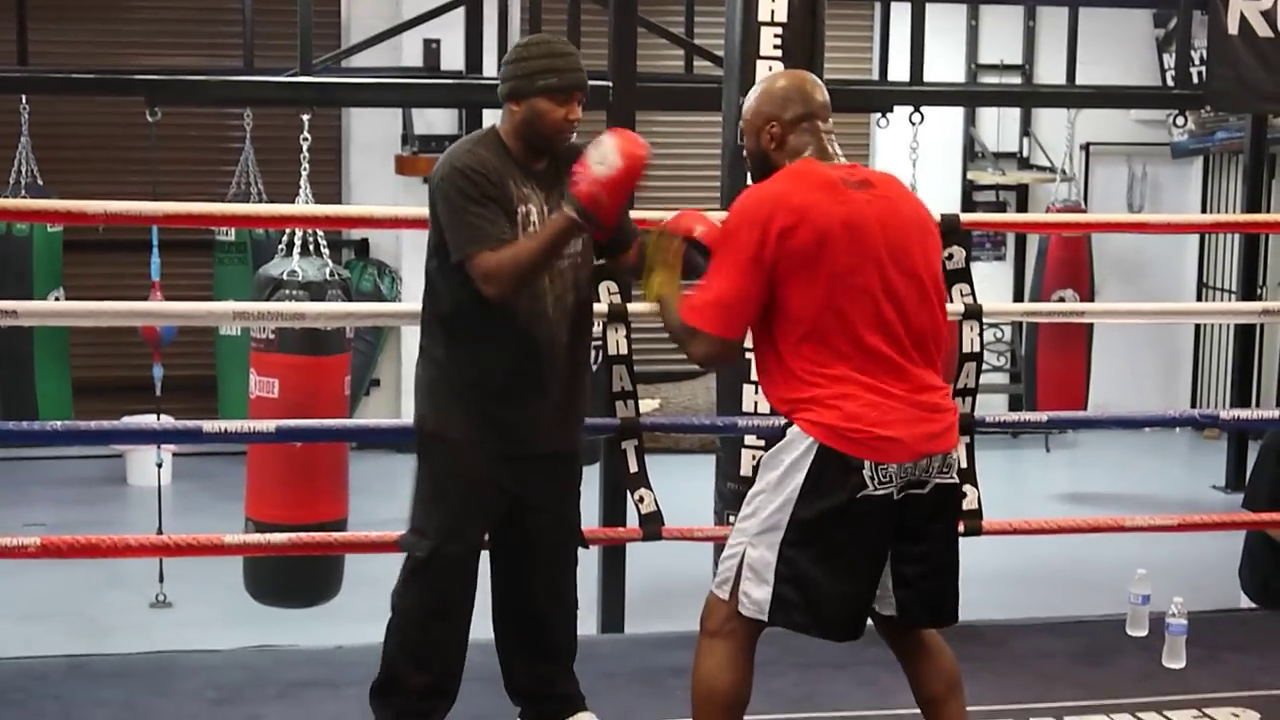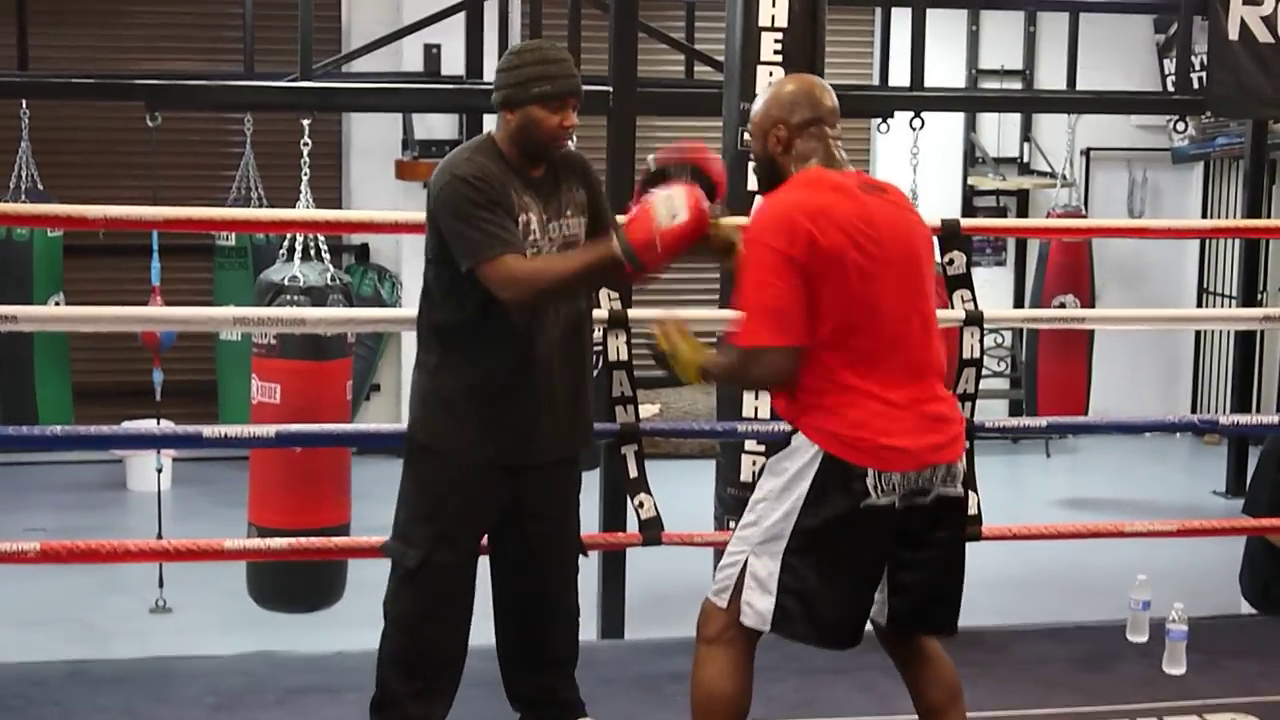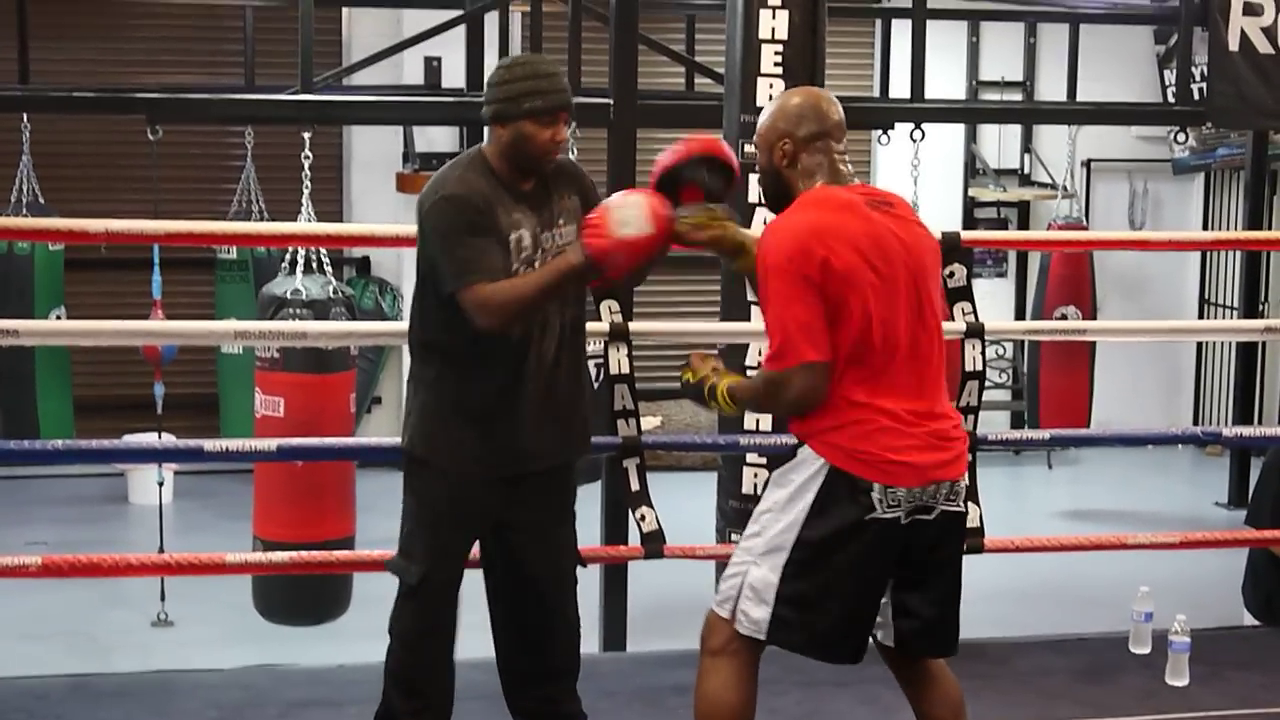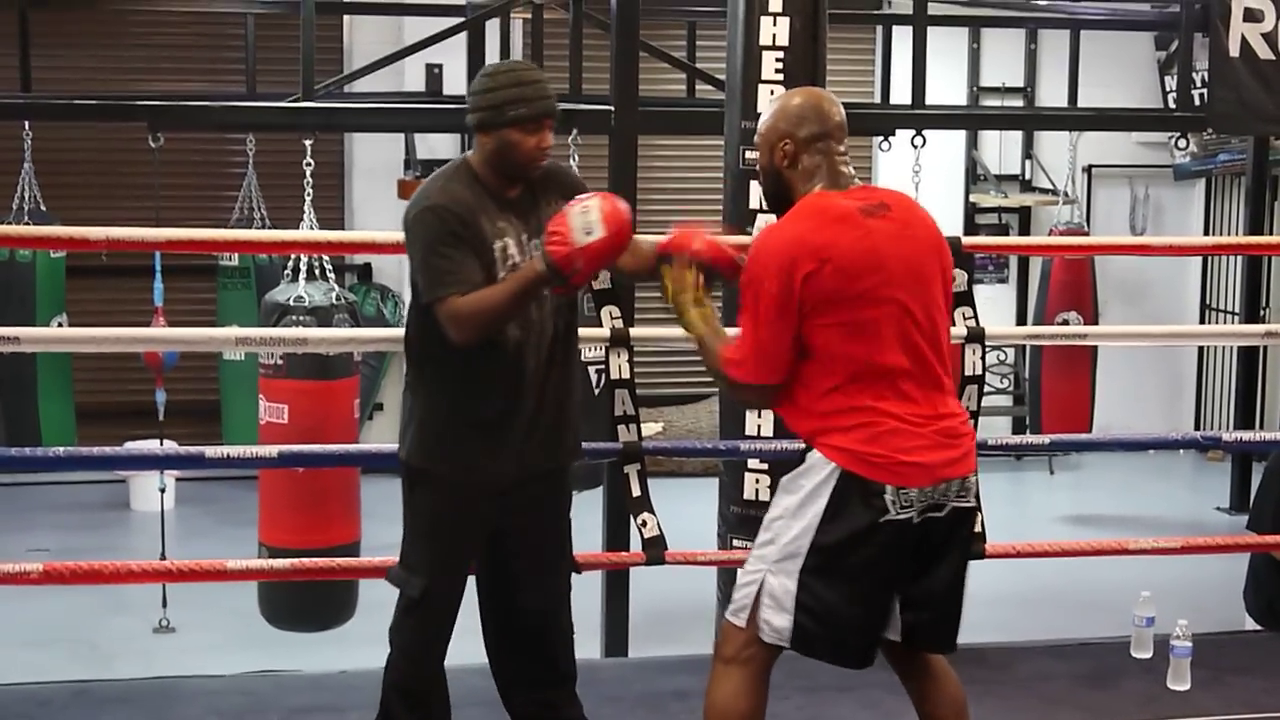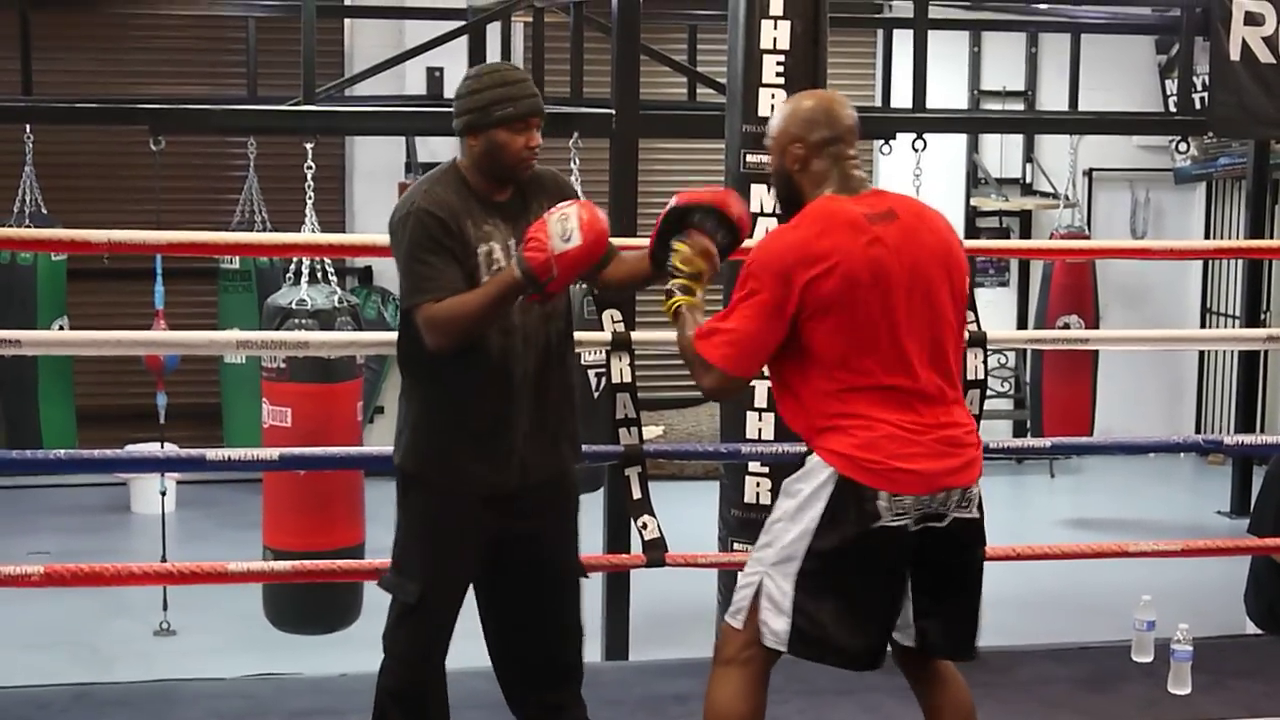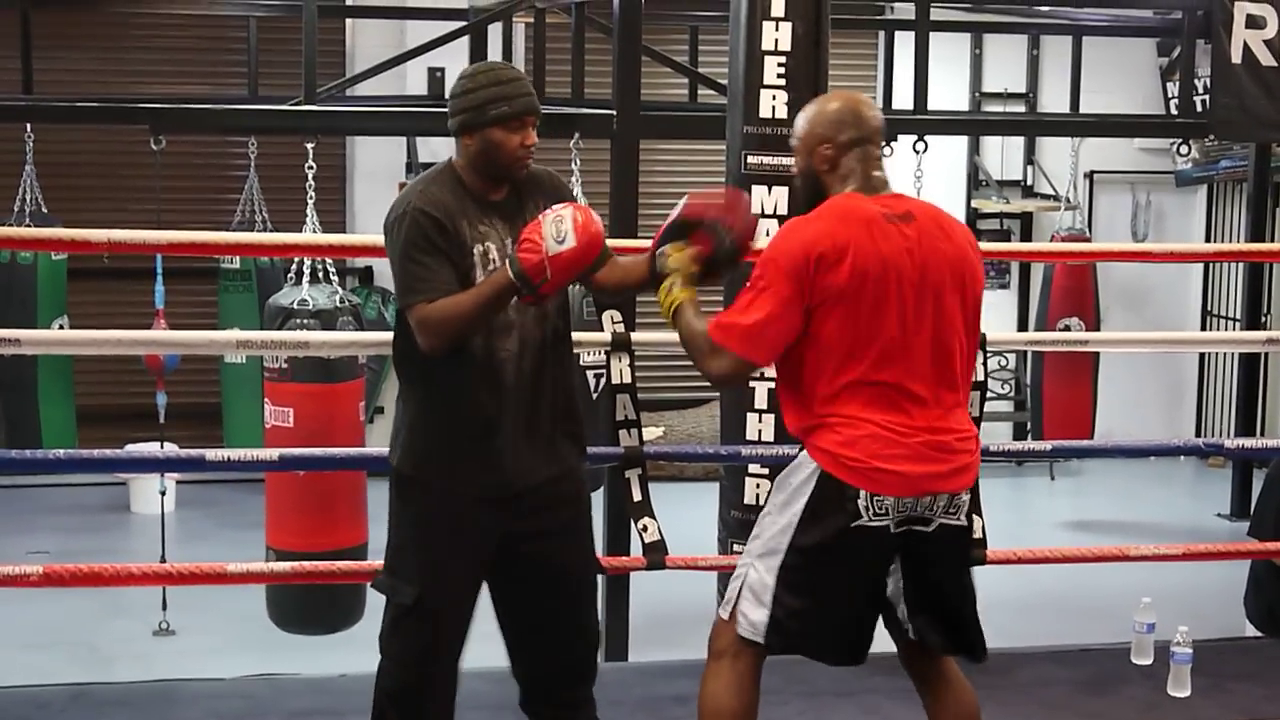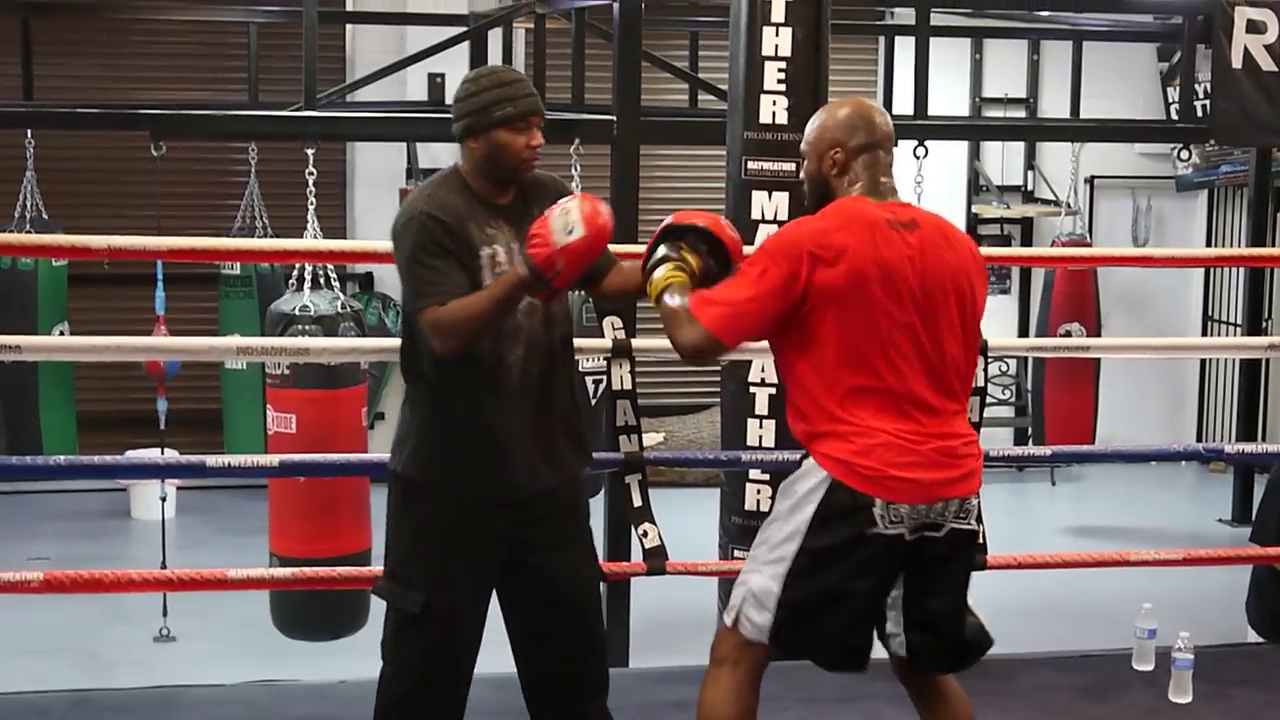
dt=0.1s
person 1, frame 1
left shoulder: (574, 162)
right shoulder: (464, 171)
left elbow: (614, 245)
right elbow: (494, 277)
right wrist: (575, 213)
left hip: (548, 411)
right hip: (466, 413)
left knee: (544, 566)
right knee: (444, 565)
person 1, frame 2
left shoulder: (575, 172)
right shoulder: (464, 178)
left elbow: (633, 253)
right elbow: (514, 284)
left wrist: (676, 227)
right wrist: (619, 248)
left hip: (550, 419)
right hip: (466, 422)
left knee: (547, 574)
right knee: (437, 574)
person 1, frame 3
left shoulder: (567, 180)
right shoulder: (455, 196)
left elbow: (613, 261)
right elbow: (488, 310)
left wrist: (659, 227)
right wrist: (579, 261)
left hip: (544, 433)
right hip: (457, 435)
left knee: (544, 588)
right knee: (430, 590)
person 1, frame 4
left shoulder: (558, 185)
right shoulder: (441, 206)
left elbow: (613, 254)
right elbow: (461, 322)
right wrist: (544, 270)
left hip: (536, 439)
right hip: (451, 447)
left knee: (538, 596)
right knee: (432, 598)
person 1, frame 5
left shoulder: (550, 190)
right shoulder: (427, 209)
left elbow: (609, 268)
right elbow: (440, 329)
right wrist: (520, 275)
left hip: (539, 448)
right hip: (449, 455)
left knee: (548, 606)
right knee: (424, 611)
person 1, frame 6
left shoulder: (545, 189)
right shoulder: (423, 211)
left elbow: (600, 271)
right elbow: (431, 330)
left wrist: (664, 265)
right wrist: (512, 279)
left hip: (544, 450)
right hip: (446, 457)
left knee: (560, 606)
right knee: (426, 613)
person 1, frame 7
left shoulder: (551, 195)
right shoulder: (431, 215)
left elbow: (603, 277)
right elbow: (445, 335)
right wrist: (525, 276)
left hip: (546, 457)
right hip: (451, 466)
left knee: (569, 616)
right knee: (430, 623)
person 2, frame 1
left shoulder: (766, 206)
right shoulder: (903, 200)
left elbow: (704, 333)
left wrist: (661, 275)
left hip: (842, 450)
right hip: (929, 443)
left knee: (727, 621)
right knee: (911, 625)
person 2, frame 2
left shoulder: (783, 215)
right shoulder: (897, 205)
left elbow: (772, 364)
left wrist: (691, 360)
right wrist: (742, 245)
left hip: (846, 456)
right hip: (935, 452)
left knee: (725, 627)
right knee: (909, 632)
person 2, frame 3
left shoulder: (792, 234)
right shoulder: (900, 217)
left elbow: (800, 386)
left wrist: (722, 388)
right wrist: (731, 235)
left hip: (850, 471)
right hip: (938, 468)
left knee: (727, 638)
right knee: (913, 648)
person 2, frame 4
left shoulder: (786, 243)
right shoulder: (914, 218)
left elbow: (751, 383)
left wrist: (691, 307)
left hip: (858, 472)
right hip: (946, 466)
left knee: (742, 647)
right knee: (914, 647)
person 2, frame 5
left shoulder: (792, 248)
right shoulder: (933, 227)
left elbow: (716, 375)
left wrist: (682, 290)
left hip: (861, 480)
right hip: (952, 475)
left knee: (742, 651)
right knee: (927, 654)
person 2, frame 6
left shoulder: (808, 240)
right shoulder: (955, 235)
left elbow: (722, 361)
left wrist: (676, 291)
left hip: (848, 478)
right hip: (946, 478)
left knee: (734, 646)
right knee: (931, 655)
person 2, frame 7
left shoulder: (807, 243)
right shoulder: (956, 244)
left elbow: (696, 339)
left wrist: (667, 280)
left hip: (853, 485)
right hip: (950, 485)
left knee: (736, 651)
right knee: (928, 669)
